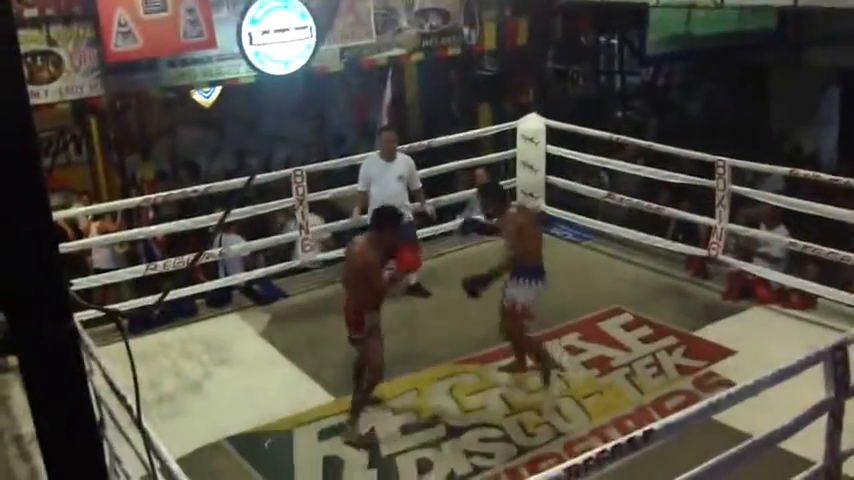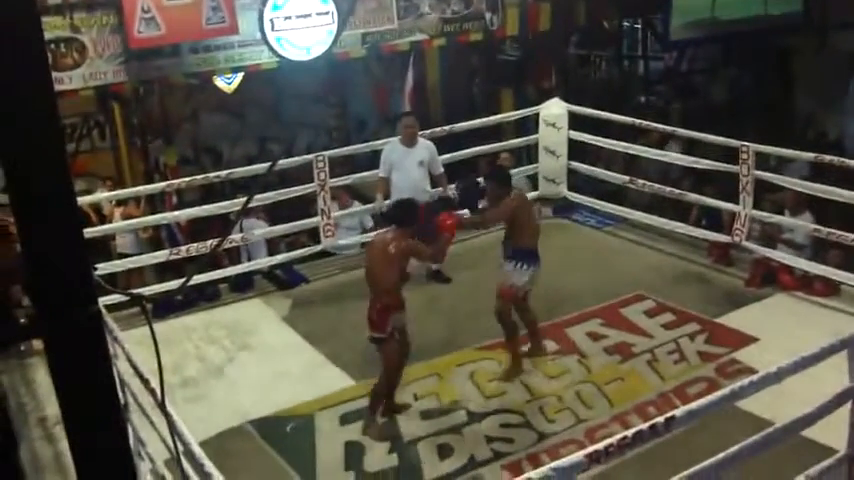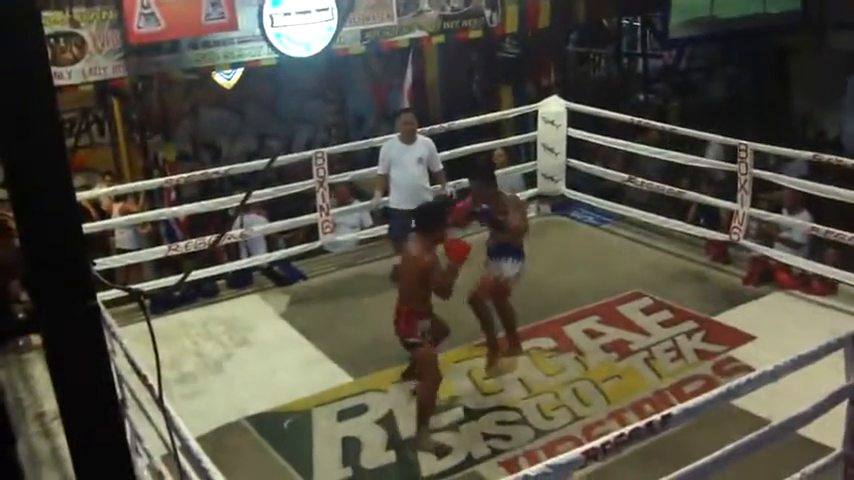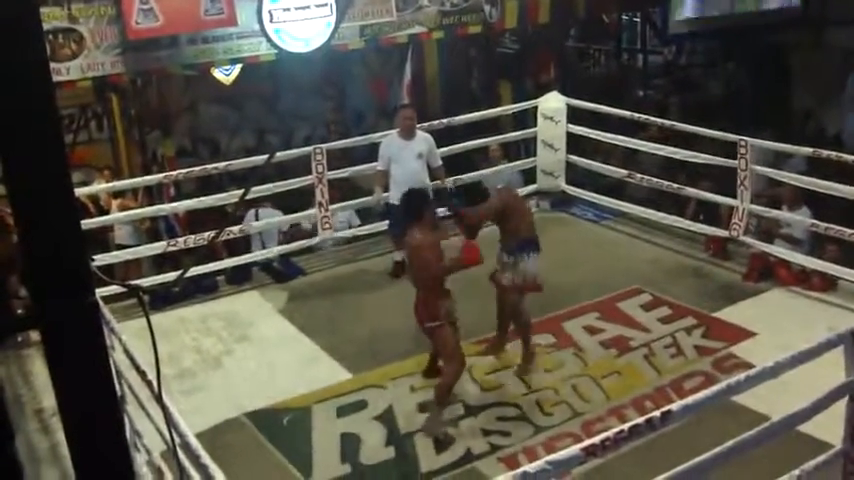
dt=0.5s
person 1, frame 1
left shoulder: (360, 242)
right shoulder: (368, 257)
right elbow: (382, 291)
left wrist: (393, 272)
right wrist: (401, 272)
left hip: (359, 308)
right hip: (363, 315)
left knee: (366, 355)
right knee: (375, 371)
left ankle: (359, 395)
right ankle: (352, 425)
person 1, frame 2
left shoulder: (378, 239)
right shoulder: (405, 245)
right elbow: (436, 255)
right wrist: (447, 232)
left hip: (382, 308)
right hip: (387, 314)
left knee: (403, 351)
right knee: (391, 369)
left ankle: (388, 403)
right ankle: (370, 421)
person 1, frame 3
left shoulder: (414, 243)
right shoulder: (426, 259)
right elbow: (444, 291)
right wrist: (455, 263)
left hip: (410, 311)
right hip: (414, 318)
left knee: (441, 331)
right knee: (432, 378)
left ankle: (412, 370)
right ankle: (422, 436)
person 1, frame 4
left shoulder: (413, 236)
right shoulder: (423, 239)
right elbow: (437, 271)
right wrist: (459, 262)
left hip: (430, 301)
right hip: (434, 304)
left knee: (444, 343)
right knee: (456, 363)
left ankle: (432, 367)
right ankle: (434, 419)
person 2, frame 1
left shoulder: (510, 220)
right shoulder: (518, 211)
left elbow: (511, 257)
left wrist: (485, 279)
left hip: (527, 278)
right hip: (525, 274)
left knee: (510, 329)
right knee: (511, 318)
left ankle: (544, 360)
right ankle: (520, 361)
person 2, frame 2
left shoulder: (514, 203)
right shoulder: (514, 199)
left elbow: (486, 221)
right elbow: (488, 216)
left wrist: (458, 221)
left hip: (522, 263)
right hip: (516, 260)
left knee: (502, 311)
right knee: (520, 305)
left ankle: (516, 362)
right ankle: (537, 346)
person 2, frame 3
left shoulder: (510, 202)
right shoulder: (484, 202)
left elbow: (519, 229)
right elbow: (457, 217)
left wrist: (494, 220)
left hip: (509, 258)
right hip: (496, 256)
left knee: (477, 299)
right knee: (500, 300)
left ankle: (494, 349)
right ankle: (514, 345)
person 2, frame 4
left shoulder: (502, 197)
right shoulder: (491, 203)
left elbow: (476, 215)
right elbow: (471, 233)
left wrist: (459, 212)
right wrist: (464, 219)
left hip: (524, 253)
right hip: (507, 251)
left knee: (514, 306)
right knee: (503, 300)
left ankle: (528, 355)
right ankle: (500, 340)
person 3, frame 1
left shoulder: (406, 161)
right shoulder: (369, 164)
left elbow: (415, 186)
right elbow: (362, 190)
left wrist: (424, 204)
right wrist: (357, 210)
left hip: (404, 217)
left ankle: (413, 283)
person 3, frame 2
left shoulder: (428, 146)
right shoulder: (390, 149)
left elbow: (438, 172)
right elbow: (384, 176)
left wrist: (446, 189)
right wrist: (380, 197)
left hip: (424, 202)
left knee: (431, 237)
left ankle: (435, 268)
person 3, frame 3
left shoulder: (427, 143)
right shoulder: (389, 146)
left elbow: (437, 168)
right elbow: (382, 172)
left wrist: (444, 186)
right wrist: (378, 196)
left hip: (424, 200)
right hip: (398, 202)
right knee: (398, 237)
right ankle: (398, 263)
person 3, frame 4
left shoulder: (426, 139)
right shoulder: (388, 143)
left elbow: (436, 165)
right elbow: (382, 169)
left wrist: (444, 183)
right wrist: (378, 191)
right hip: (398, 198)
right knee: (398, 232)
right ankle: (399, 260)
